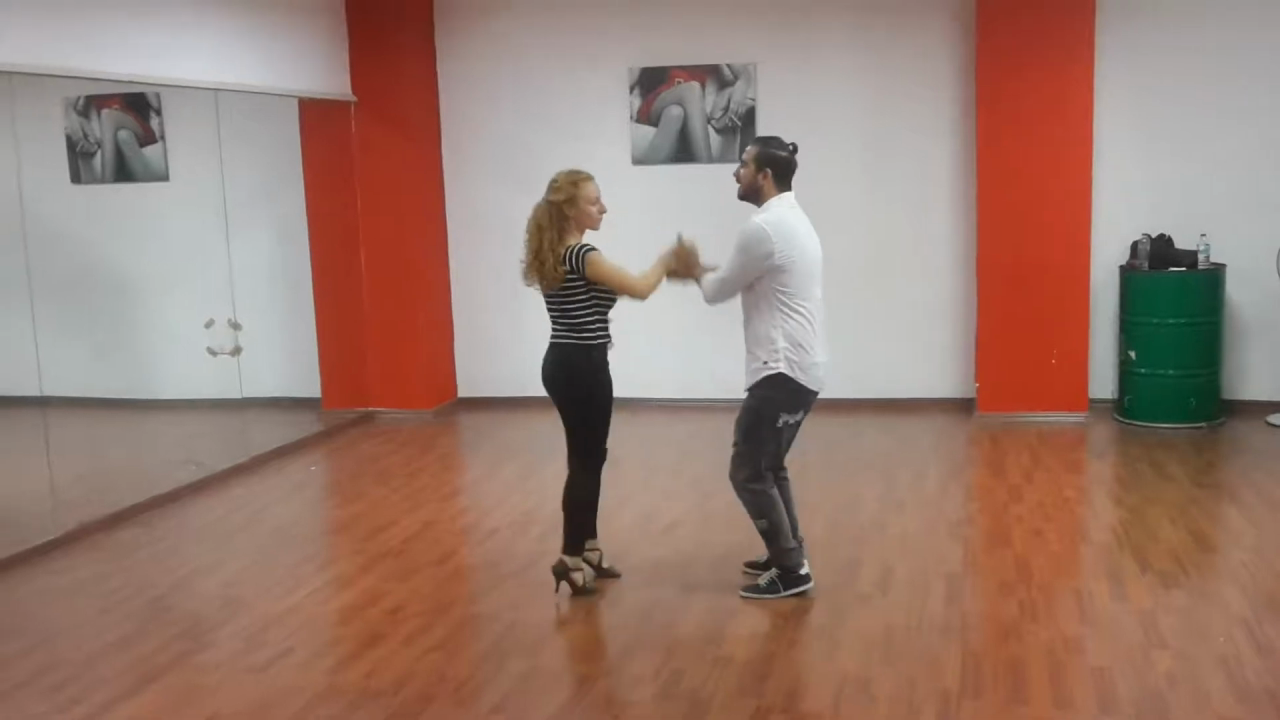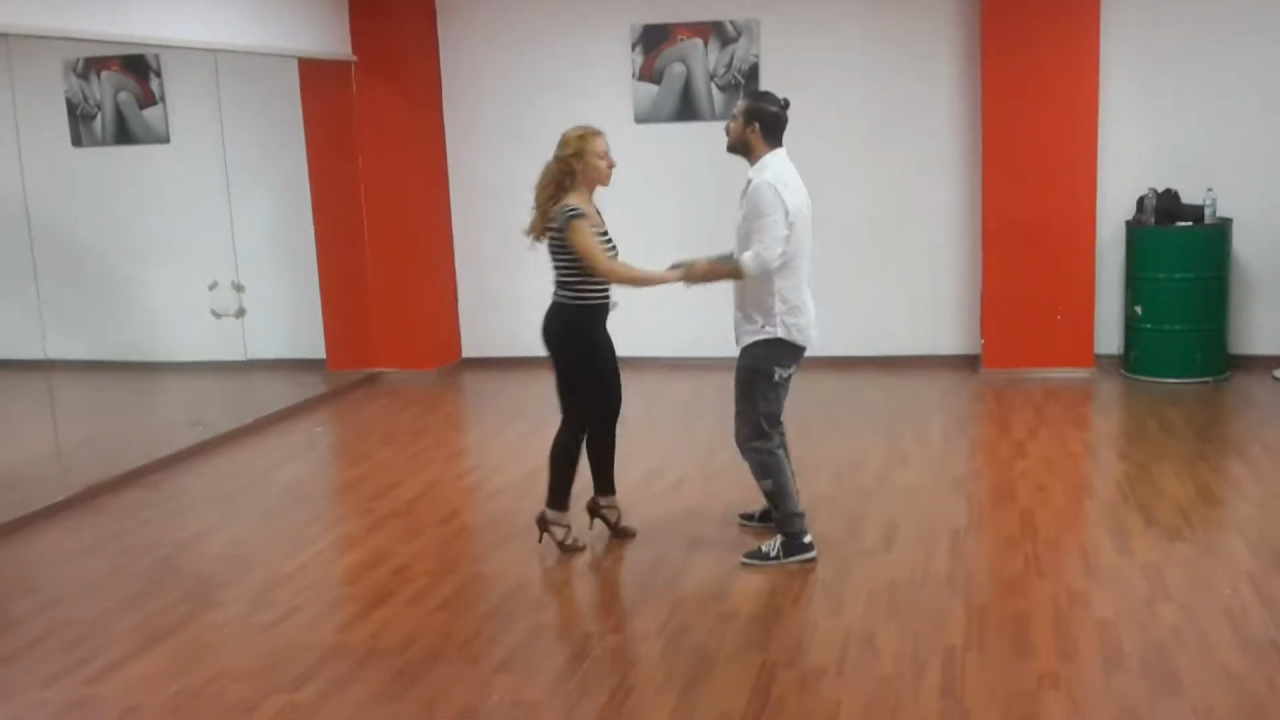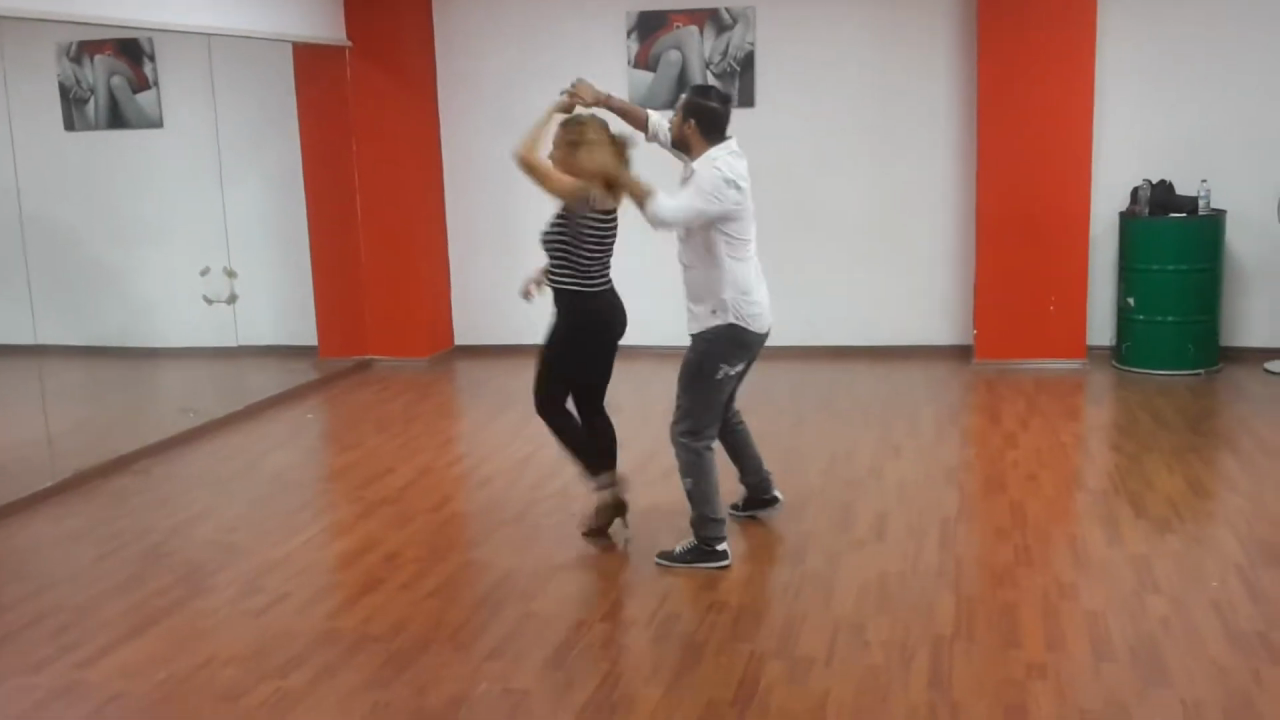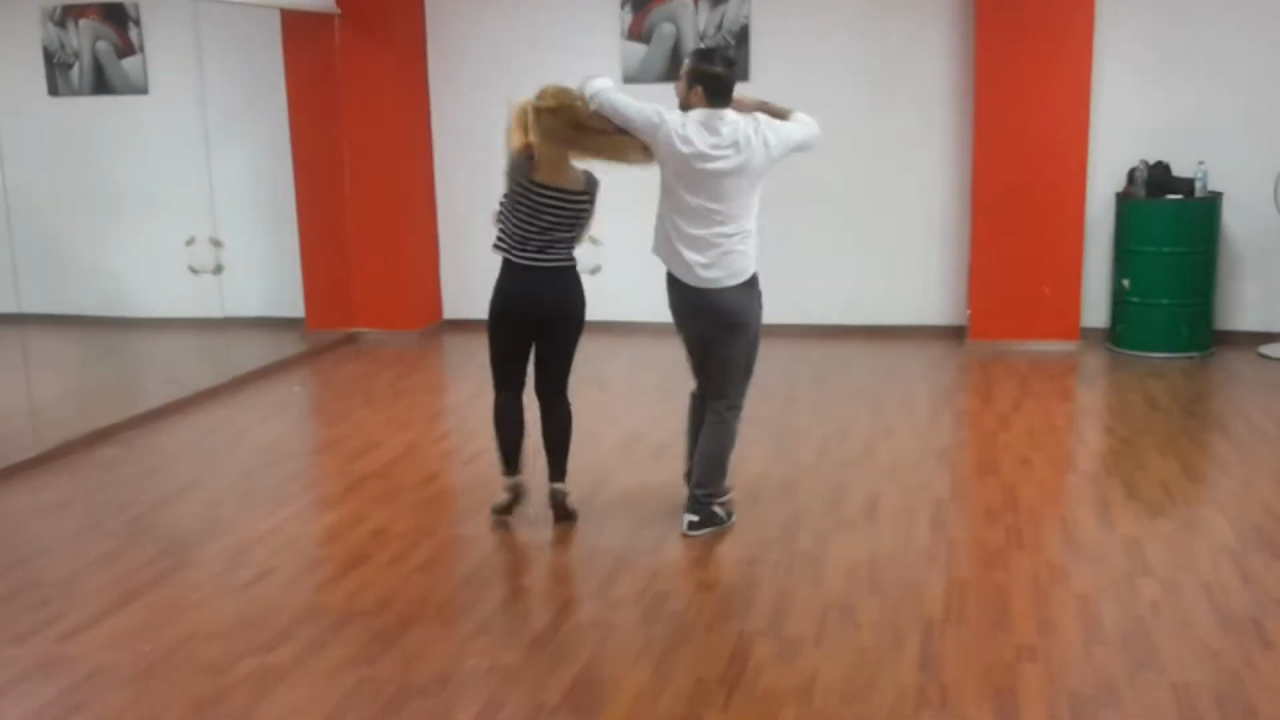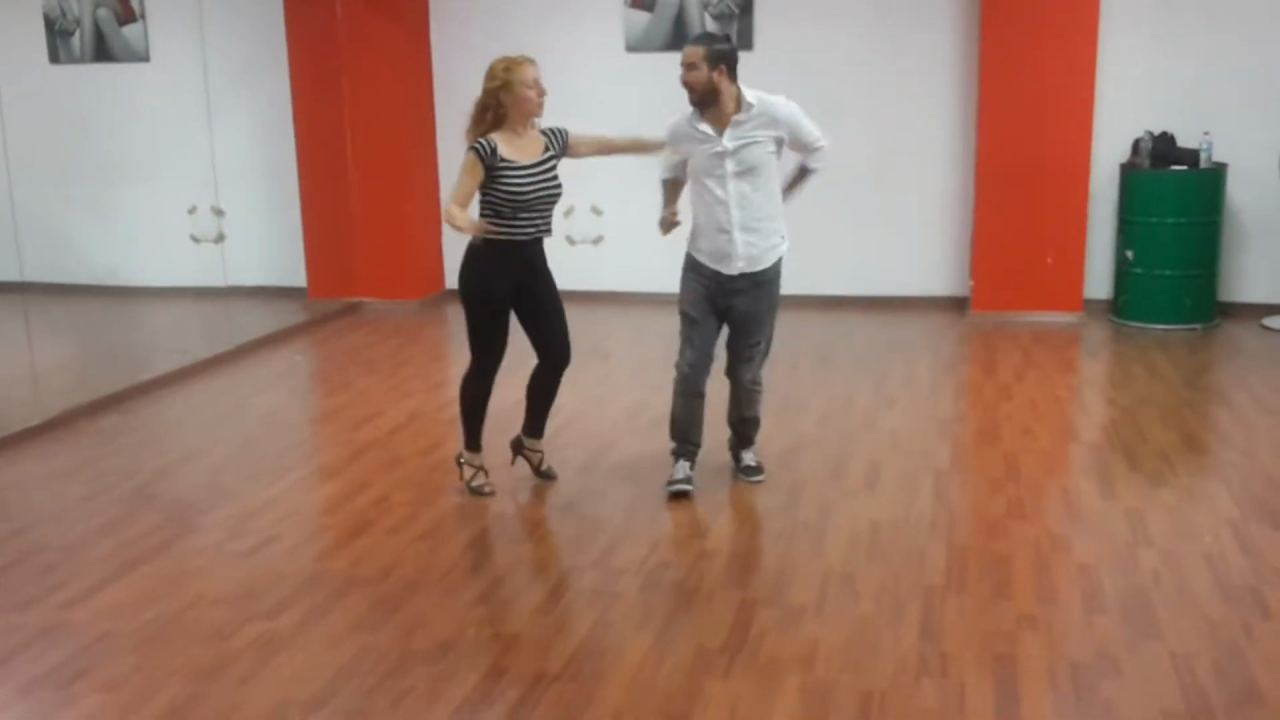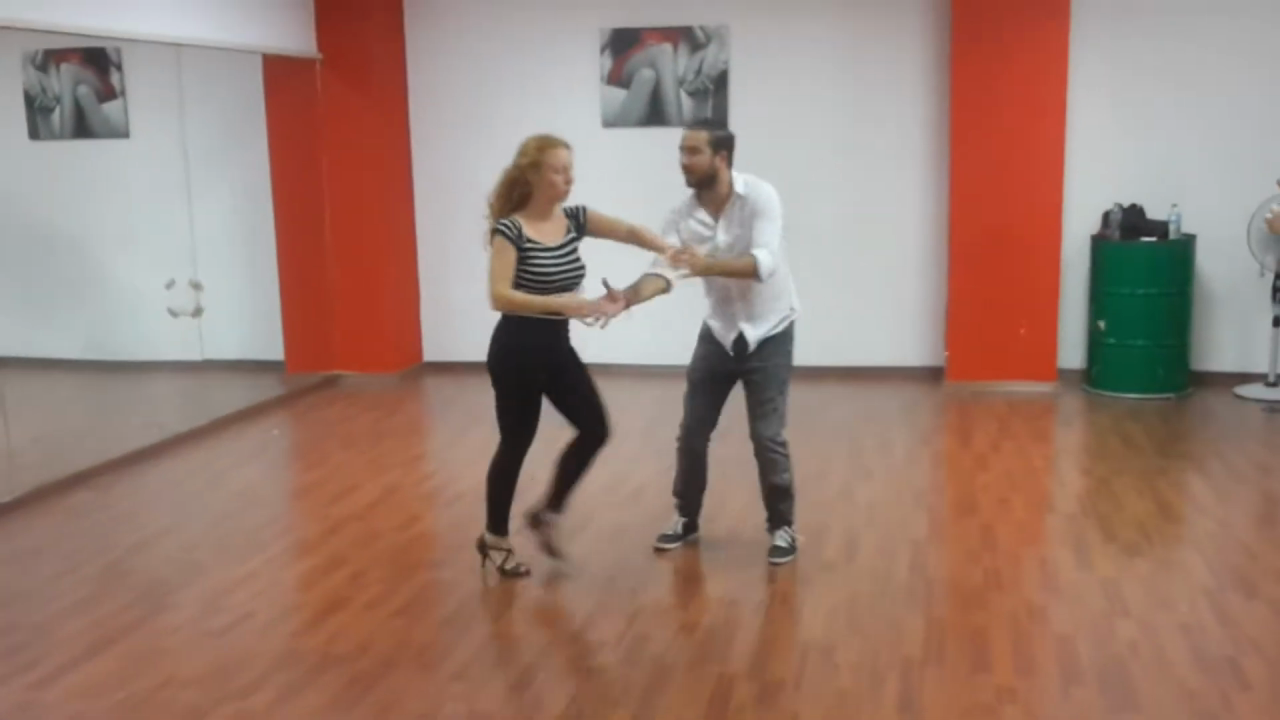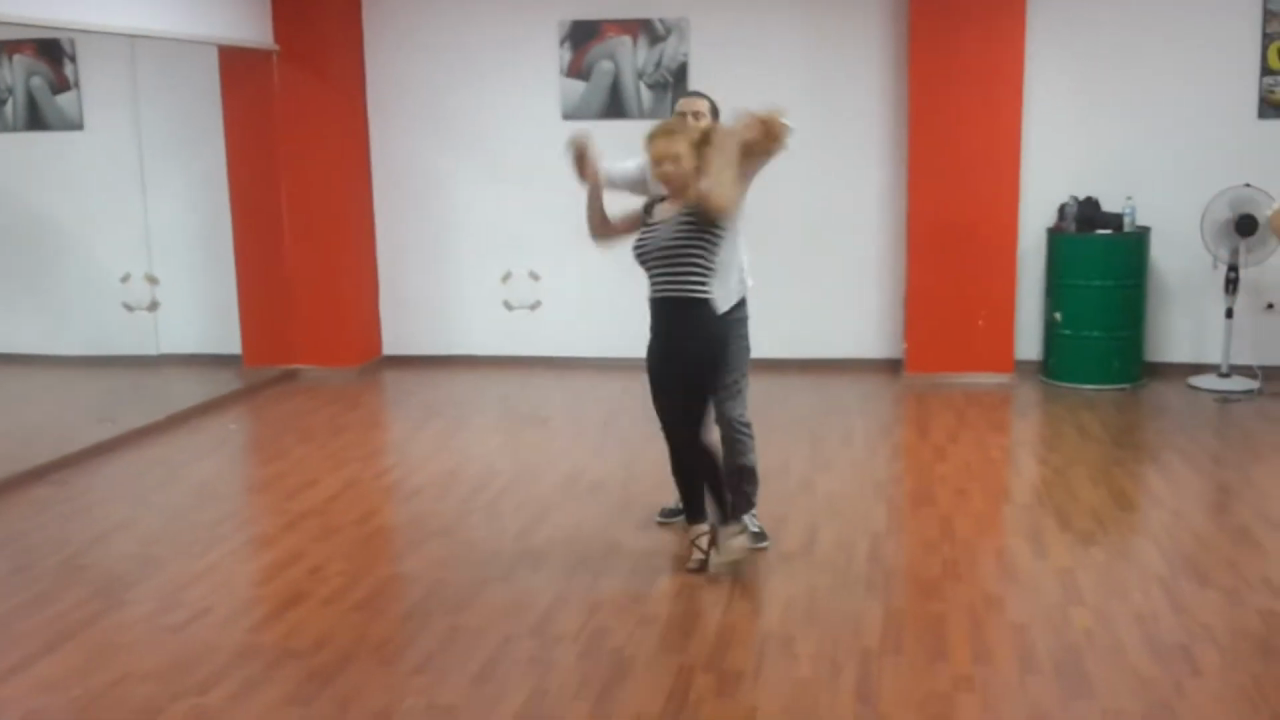
dt=0.7s
person 1, frame 1
left shoulder: (764, 228)
right shoulder: (792, 219)
left elbow: (717, 291)
left wrist: (692, 267)
right wrist: (698, 268)
left hip: (782, 371)
right hip: (799, 367)
left knee: (749, 473)
right knee: (768, 466)
left ankle: (790, 571)
right ankle: (786, 555)
person 1, frame 2
left shoulder: (767, 184)
right shoulder: (774, 175)
left elbow: (765, 259)
left wrist: (712, 272)
right wrist: (715, 263)
left hip: (772, 330)
right hip: (773, 325)
left knee: (754, 435)
right knee: (764, 425)
left ankle: (795, 537)
right ankle: (782, 511)
person 1, frame 3
left shoulder: (718, 175)
right shoulder: (716, 155)
left elbow: (666, 212)
right elbow: (655, 128)
left wrist: (618, 174)
right wrist: (605, 101)
left hip: (729, 322)
right hip: (739, 316)
left knee: (691, 432)
right knee: (720, 411)
left ankle: (710, 543)
right ankle: (761, 489)
person 1, frame 4
left shoulder: (668, 126)
right shoulder: (759, 135)
left elbow: (599, 94)
right elbow: (808, 126)
left wrist: (595, 83)
right wrist: (760, 107)
left hip: (683, 288)
right hip: (736, 289)
left knee: (706, 390)
right knee: (726, 401)
left ankle: (699, 487)
right ankle: (702, 505)
person 1, frame 5
left shoulder: (775, 113)
right shoulder: (681, 131)
left elbow: (818, 149)
left wrist: (783, 193)
right wrist: (668, 208)
left hip: (760, 267)
right hip: (704, 265)
left knee: (746, 371)
right knee: (691, 367)
left ankle: (744, 447)
right ankle: (684, 458)
person 1, frame 6
left shoulder: (759, 195)
right shoulder: (682, 215)
left elbow: (764, 264)
right elbow: (662, 271)
left wrist: (706, 266)
right wrist: (629, 295)
left hip: (769, 332)
right hip: (719, 332)
left knee: (767, 436)
right knee: (692, 431)
left ankle: (781, 526)
right ankle: (686, 518)
person 1, frame 7
right shoulder: (656, 170)
left elbow: (768, 142)
right elbow: (607, 175)
right wrist: (587, 166)
left hip: (723, 307)
left knee: (732, 415)
left ankle: (745, 508)
person 2, frame 1
left shoulder: (562, 253)
right shoulder: (580, 254)
left elbow: (611, 289)
right elbow: (640, 288)
left wrist: (661, 266)
right wrist: (665, 259)
left hip: (570, 364)
right hip: (579, 367)
left knee: (591, 458)
right knee: (585, 462)
left ankle: (585, 549)
right ankle: (570, 559)
person 2, frame 2
left shoulder: (570, 211)
right shoulder: (572, 215)
left elbow: (603, 267)
right elbow: (608, 271)
left wrist: (660, 273)
right wrist: (667, 276)
left hip: (573, 324)
right hip: (579, 326)
left knee: (604, 411)
right knee: (577, 419)
left ankle: (604, 500)
right ankle: (555, 514)
person 2, frame 3
left shoulder: (583, 194)
right shoulder: (599, 195)
left elbow: (526, 156)
left wrist: (552, 112)
right wrist: (546, 273)
left hip: (586, 316)
right hip: (596, 312)
left knee: (548, 401)
right knee: (588, 404)
left ankle: (605, 485)
right ankle: (608, 488)
person 2, frame 4
left shoulder: (520, 162)
right shoulder: (586, 184)
left elbow: (520, 113)
left hip: (515, 290)
right hip: (563, 292)
left knee: (508, 389)
right knee: (554, 391)
left ankle: (511, 482)
right ankle: (557, 485)
person 2, frame 5
left shoulder: (553, 141)
right shoulder: (484, 149)
left elbow: (614, 146)
right elbow: (453, 205)
left wrist: (666, 143)
right wrist: (462, 220)
left hip: (532, 264)
right hip: (489, 266)
left knee: (556, 356)
right knee: (486, 363)
left ankle: (530, 440)
right ankle: (471, 456)
person 2, frame 6
left shoulder: (574, 219)
right shoulder: (509, 230)
left elbow: (626, 232)
right elbow: (500, 297)
left wrist: (670, 250)
right wrist: (564, 304)
left hip: (557, 345)
right hip: (517, 348)
left knee: (595, 431)
right knee: (516, 444)
left ankle: (547, 513)
right ankle: (496, 539)
person 2, frame 7
left shoulder: (709, 207)
right shoulder: (653, 210)
left elbow: (727, 193)
right elbow: (602, 231)
left wrist: (732, 140)
right wrist: (594, 183)
left hip: (694, 332)
right hip: (670, 334)
left knee: (684, 436)
right knee: (682, 434)
left ankle: (728, 524)
right ankle: (709, 526)
